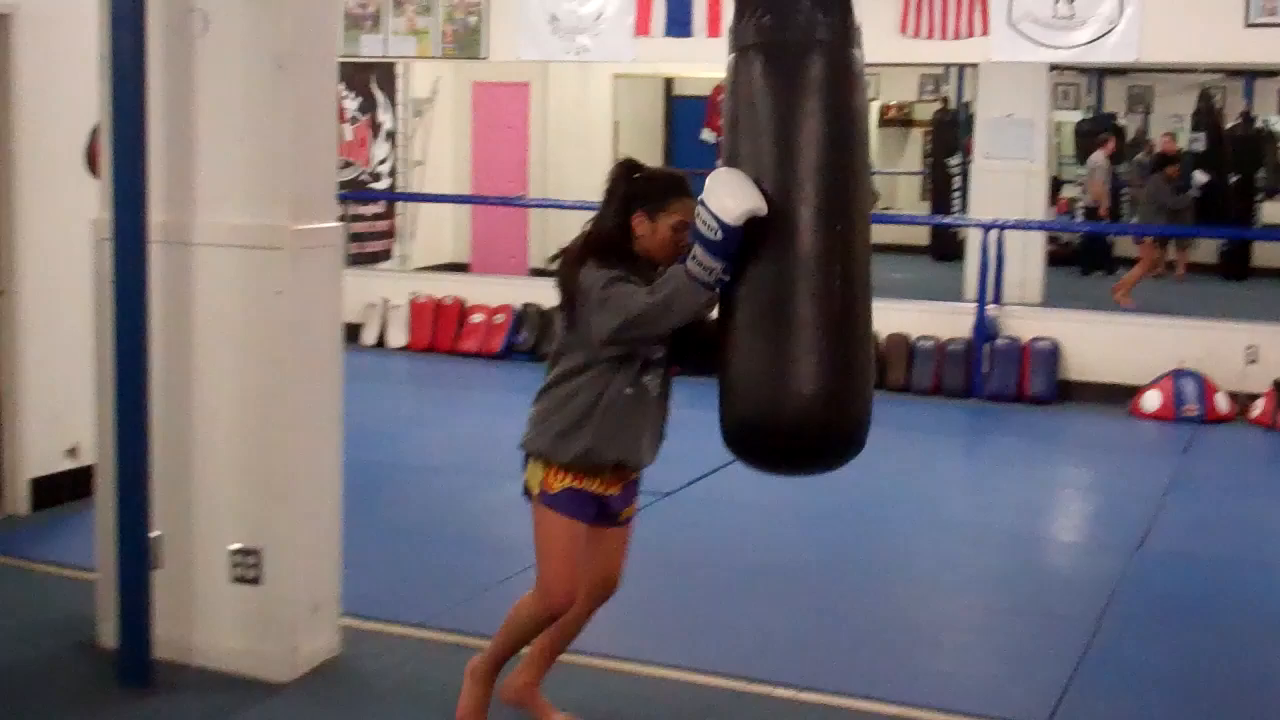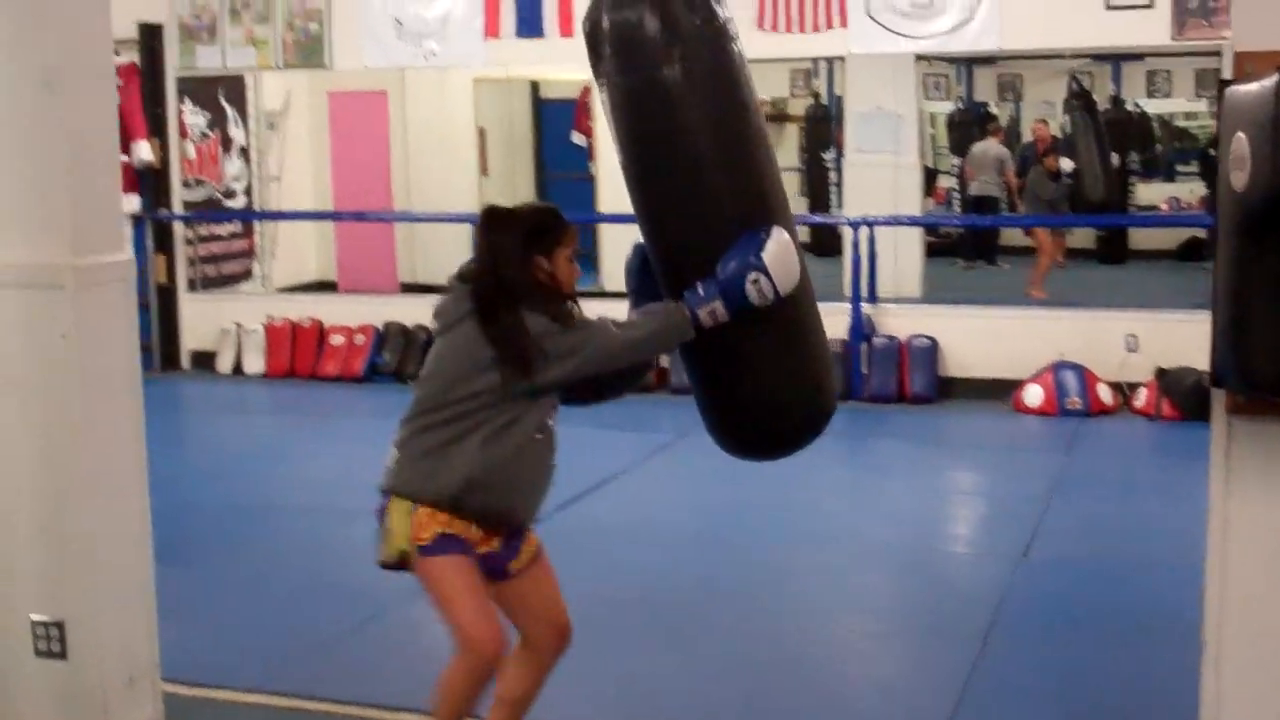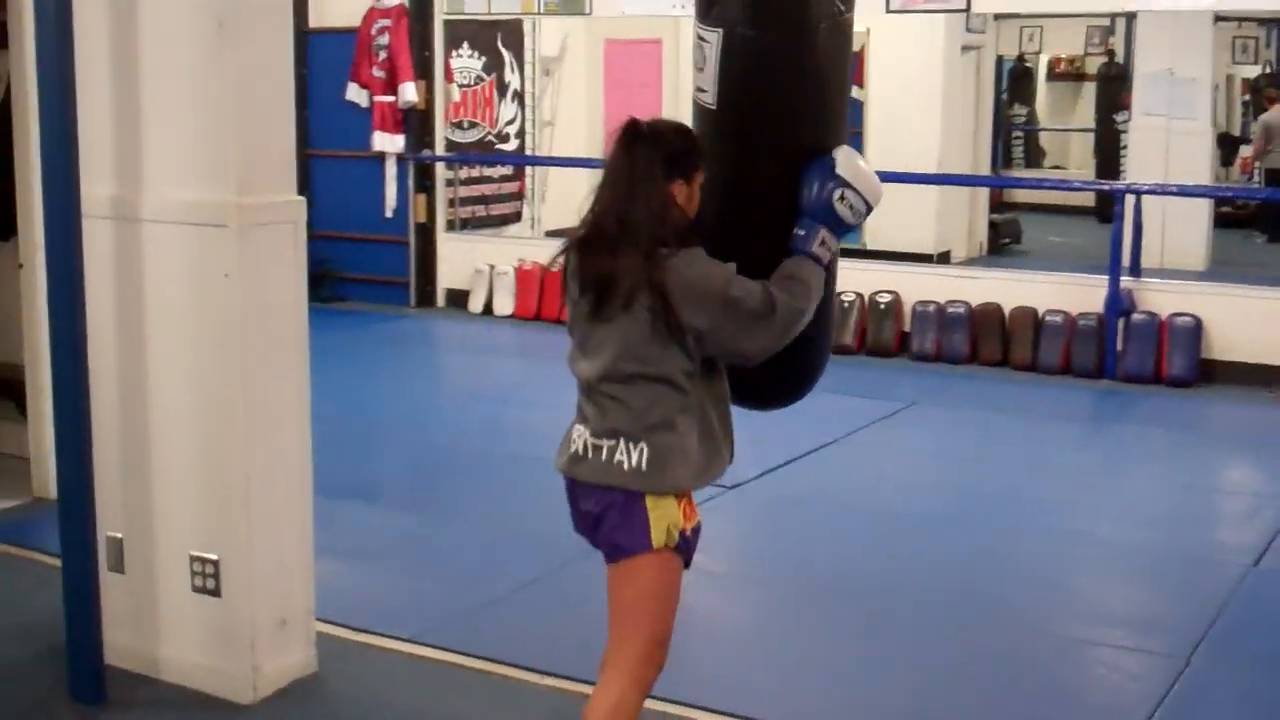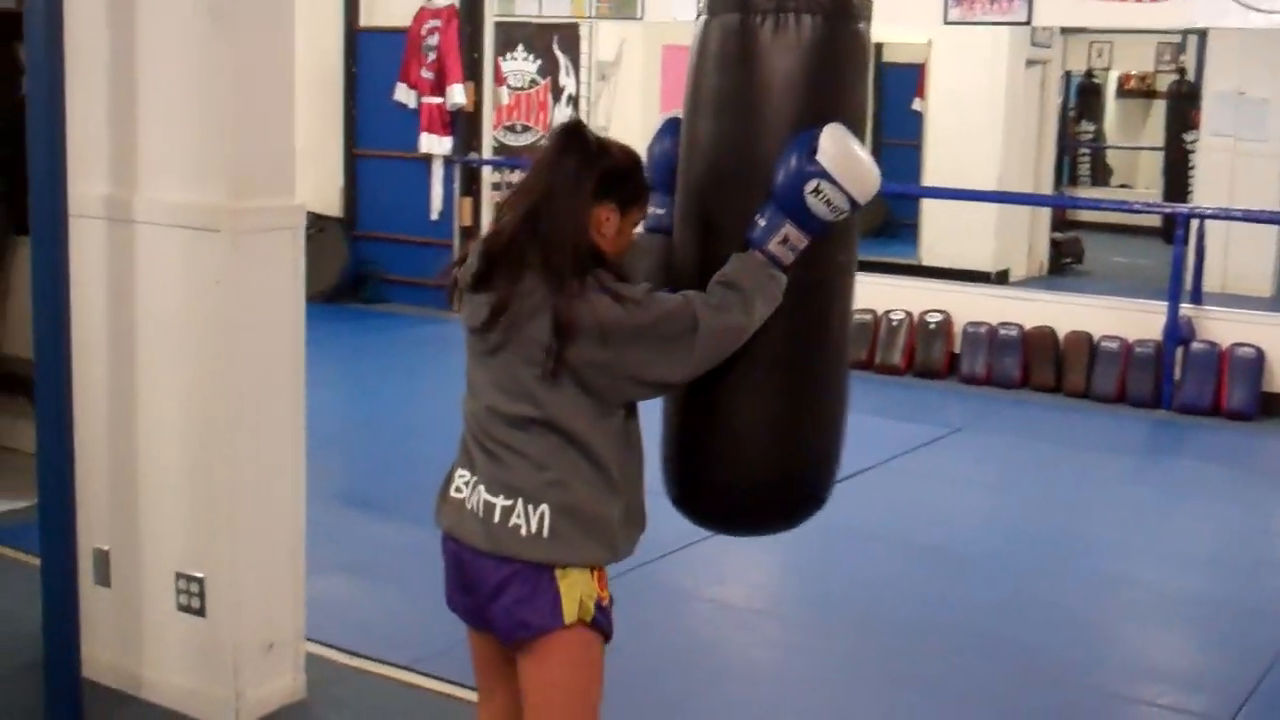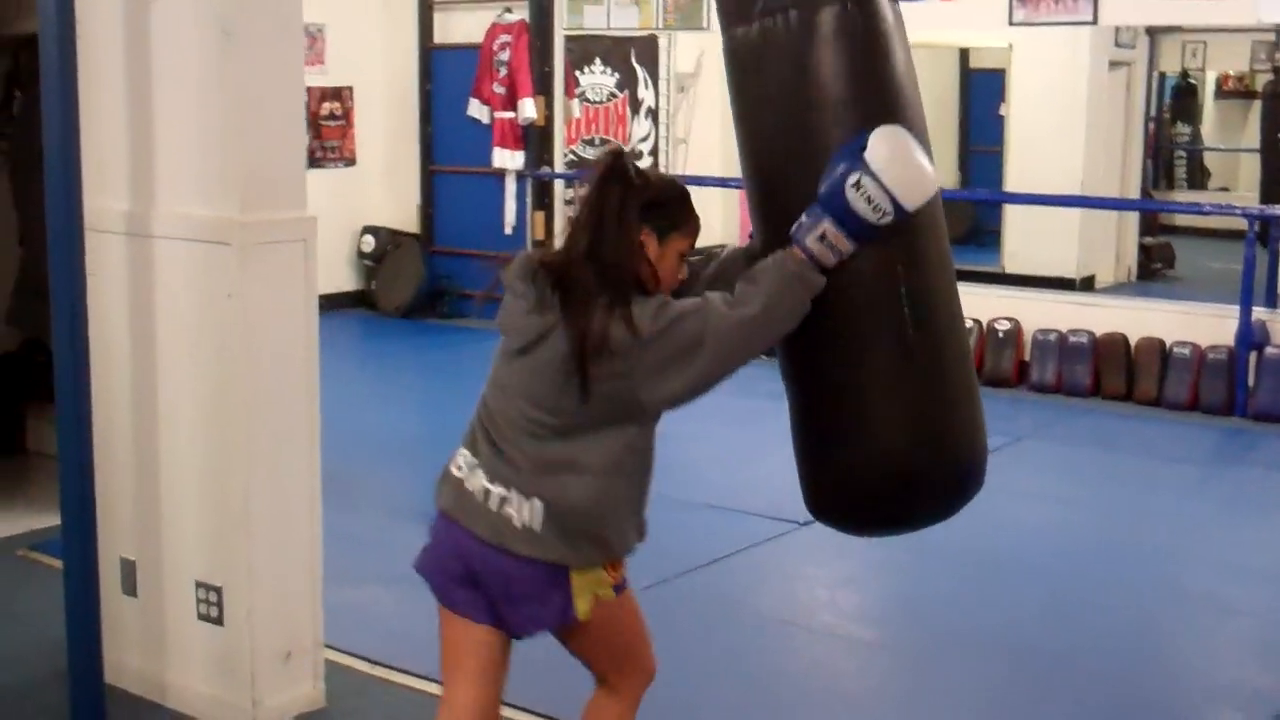
dt=0.7s
person 1, frame 1
left shoulder: (646, 283)
right shoulder: (599, 284)
right elbow: (647, 317)
left hip: (621, 461)
right hip: (566, 457)
left knee: (602, 584)
right knee: (559, 594)
right ankle: (484, 670)
person 1, frame 2
left shoulder: (516, 319)
right shoulder: (523, 329)
left elbow: (593, 378)
right elbow: (614, 345)
left wrist: (648, 309)
right wrist: (710, 303)
left hip: (492, 511)
right hip: (430, 505)
left knee: (548, 636)
right knee: (483, 643)
person 1, frame 3
left shoulder: (586, 256)
right shoulder: (683, 275)
right elbow: (770, 319)
right wrist: (817, 235)
left hip: (589, 466)
right hip: (645, 476)
left knee: (632, 636)
right knee: (636, 664)
person 1, frame 4
left shoulder: (496, 276)
right shoulder: (591, 309)
right elbow: (707, 327)
left wrist: (664, 213)
right wrist: (784, 230)
left hip: (473, 529)
right hip: (546, 548)
person 1, frame 5
left shoulder: (540, 290)
right shoulder: (631, 329)
left elbow: (686, 309)
right elbow: (735, 321)
left wrist: (770, 250)
right wrist: (828, 239)
left hip: (469, 521)
right hip: (553, 546)
